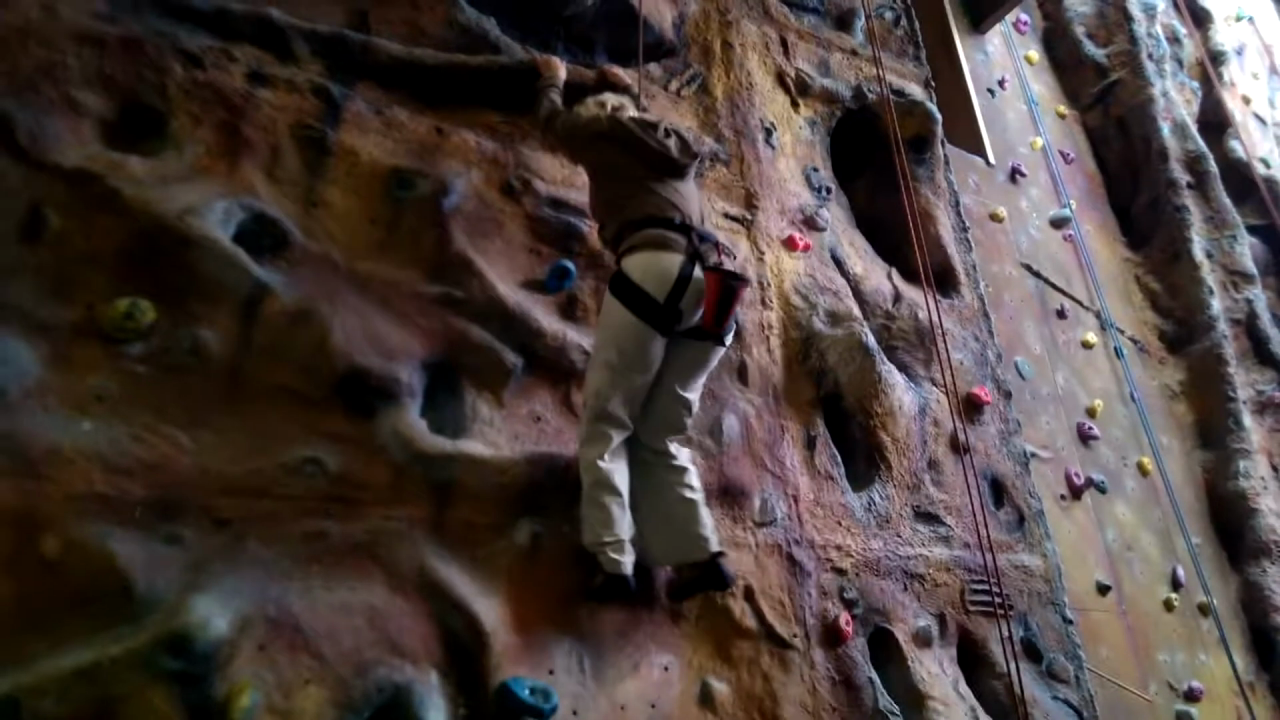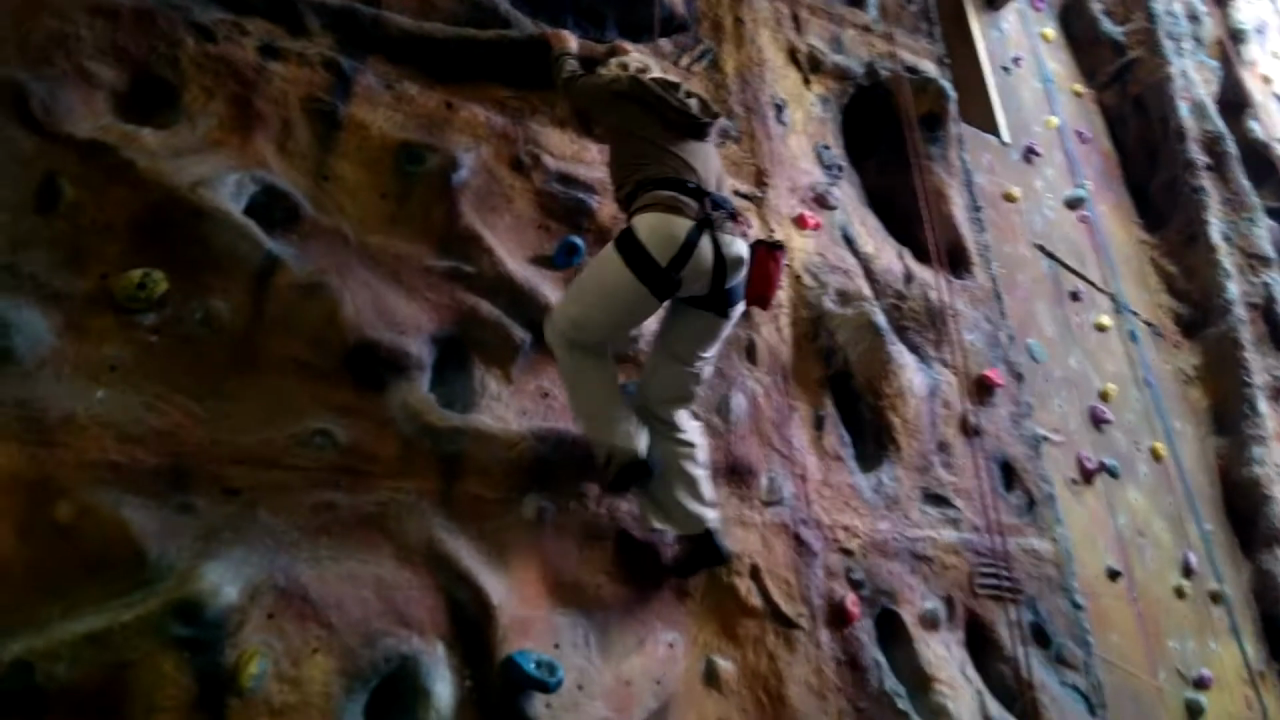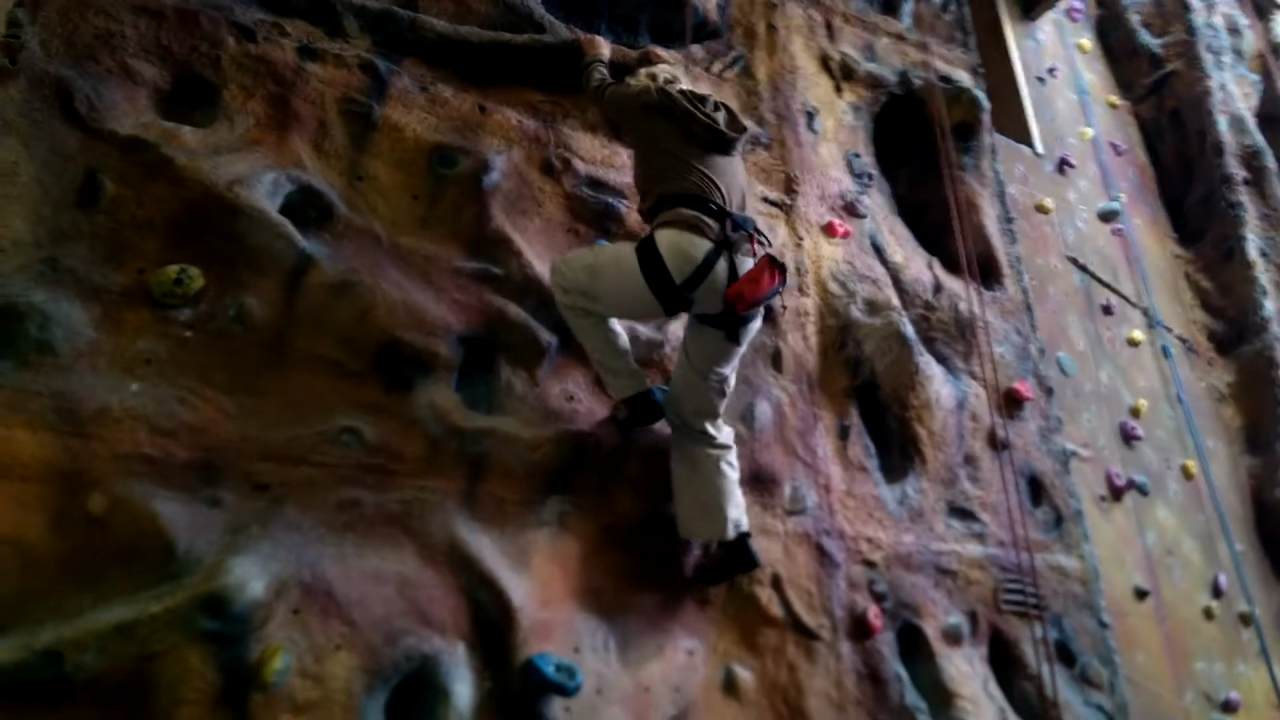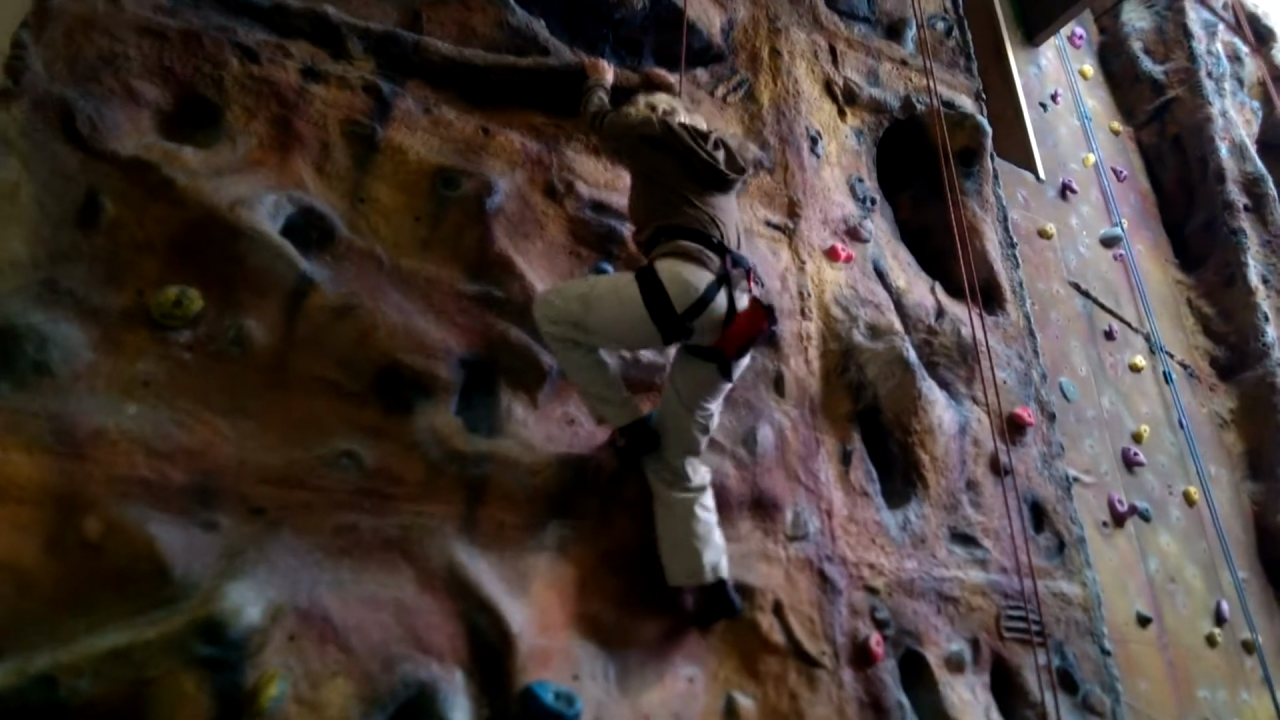
dt=0.3s
person 1, frame 1
left shoulder: (603, 133)
right shoulder: (674, 145)
left elbow: (552, 119)
left wrist: (552, 79)
right wrist: (627, 90)
left hip: (656, 271)
right hip: (713, 281)
left knee: (605, 425)
right knee: (661, 436)
left ankle: (613, 565)
right ankle: (702, 557)
person 1, frame 2
left shoulder: (624, 94)
right shoulder: (694, 114)
left elbow: (572, 84)
left wrist: (565, 50)
right wrist: (637, 62)
left hip: (667, 231)
right hip: (728, 251)
left knee: (570, 333)
right knee: (668, 402)
left ankle: (626, 449)
right ankle: (700, 530)
person 1, frame 3
left shoulder: (650, 103)
right shoulder: (722, 125)
left elbow: (601, 91)
left wrist: (597, 55)
right wrist: (671, 68)
left hip: (685, 249)
right hip: (742, 275)
left knee: (567, 277)
right knee: (699, 415)
left ankle: (634, 394)
right ankle: (731, 538)
person 1, frame 4
left shoulder: (651, 134)
right shoulder: (723, 158)
left elbow: (598, 115)
left wrist: (599, 79)
right wrist: (674, 91)
left hip: (683, 282)
right hip: (737, 312)
left knee: (553, 309)
right knee: (678, 455)
left ankle: (628, 422)
right ankle: (710, 581)
